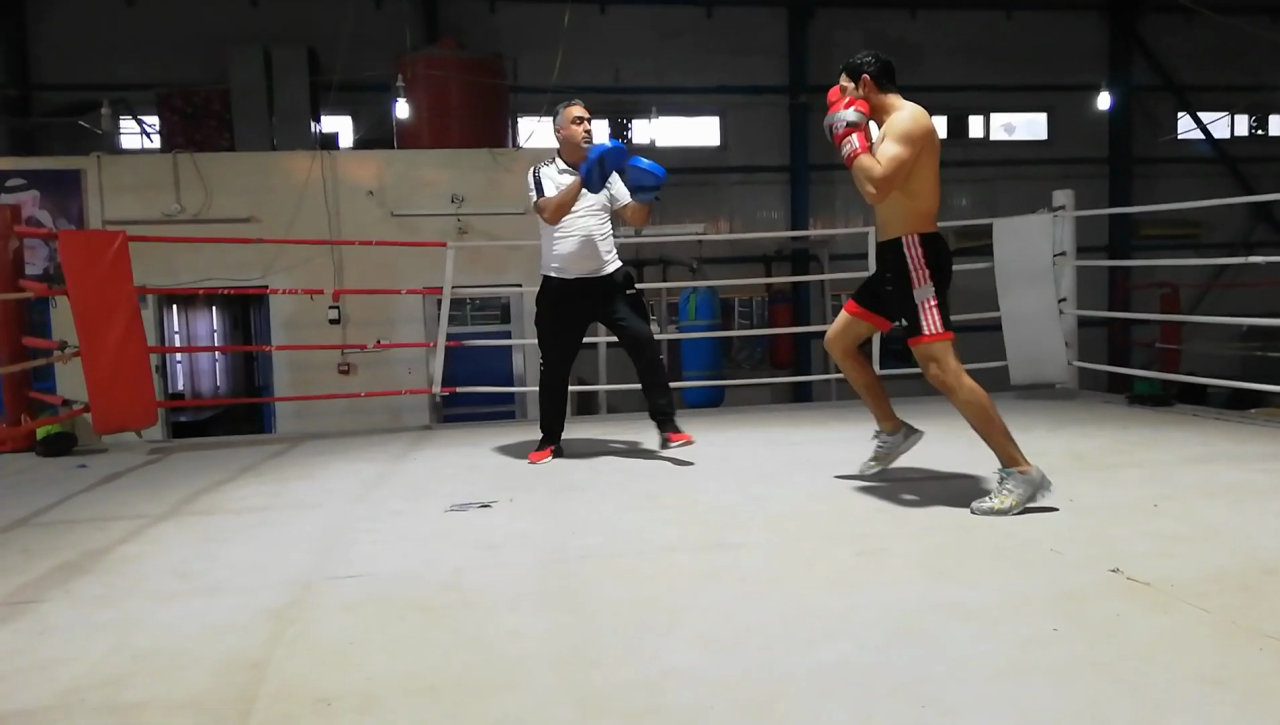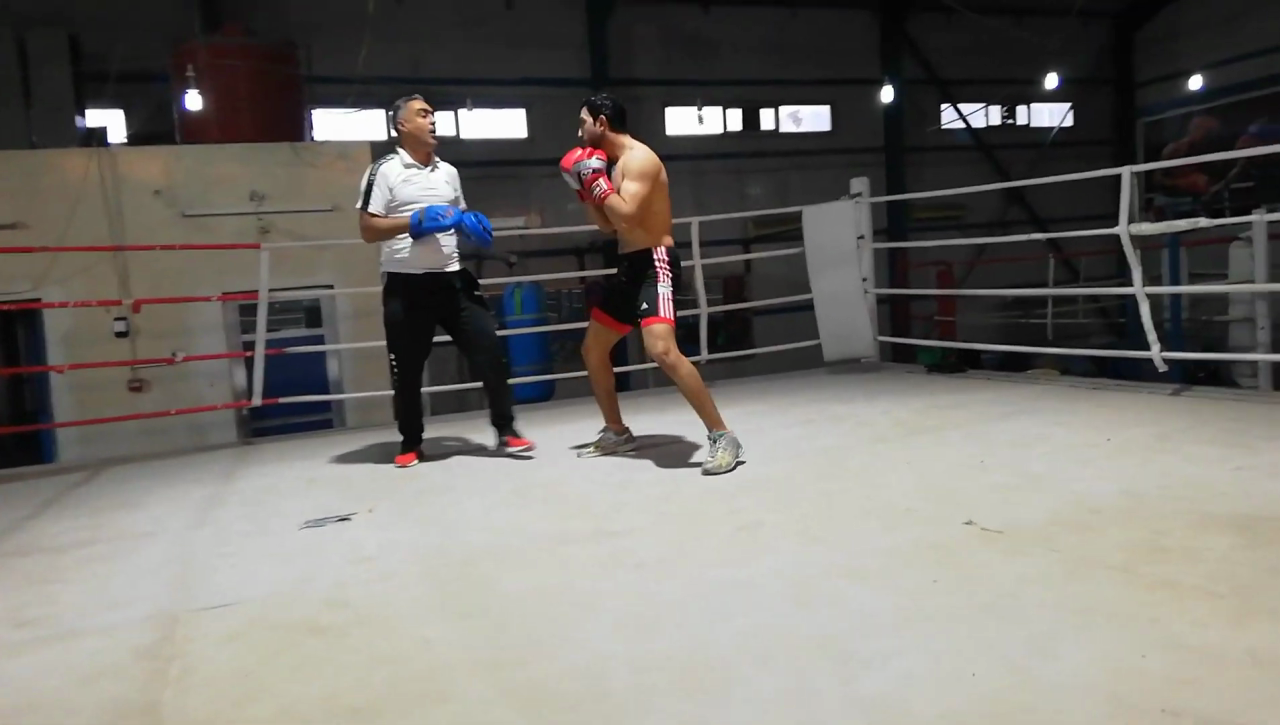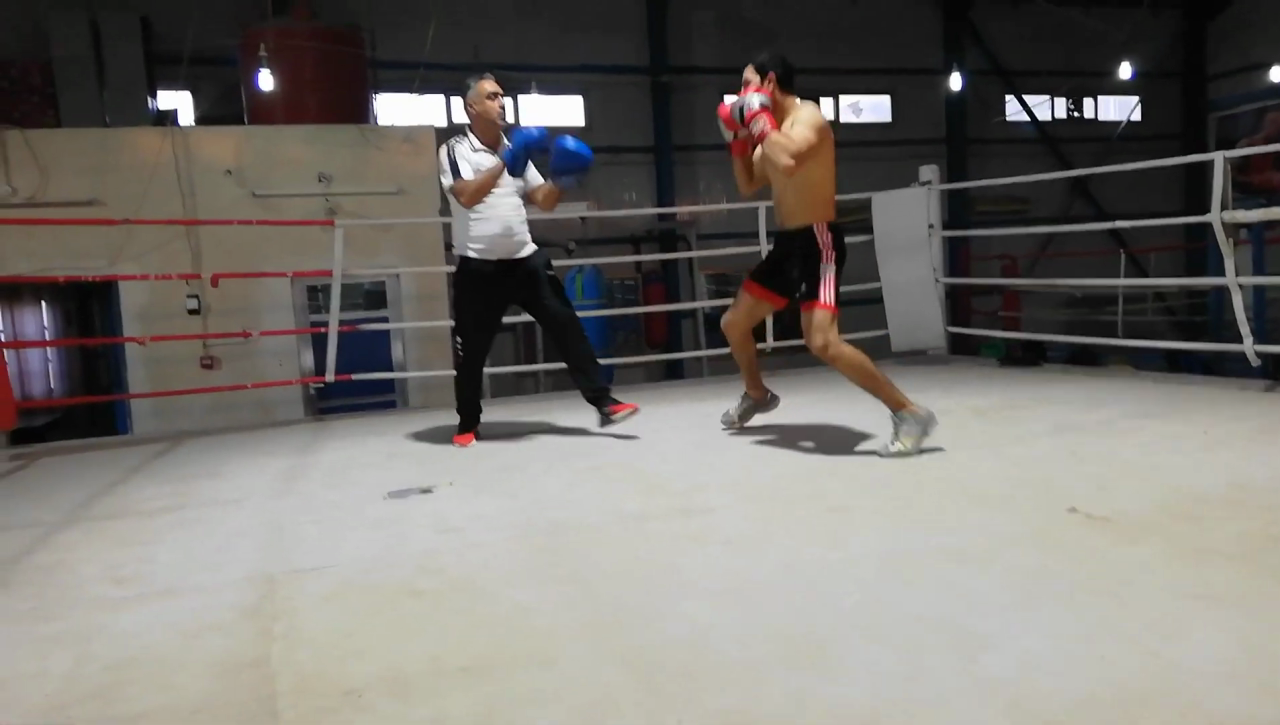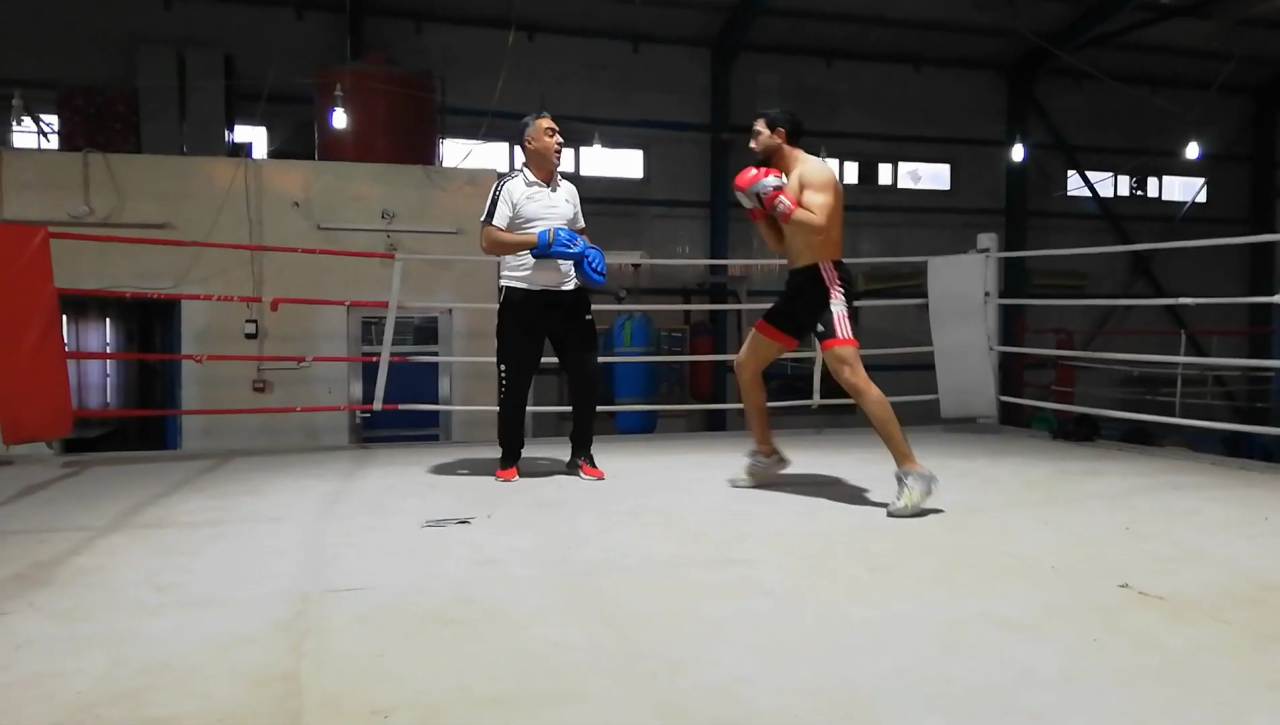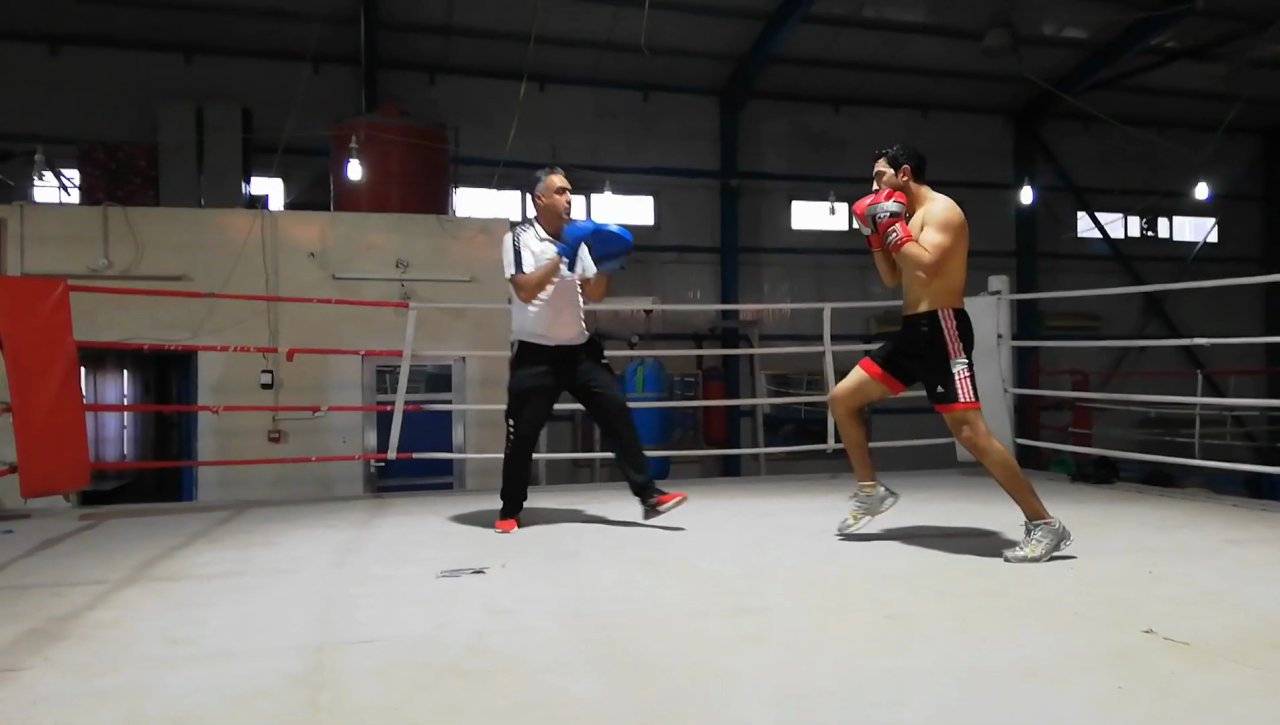
dt=1s
person 1, frame 1
left shoulder: (908, 119)
right shoulder: (890, 126)
left elbow: (877, 187)
right elbow: (874, 192)
left wrist: (851, 133)
right wrist: (853, 140)
left hip: (916, 257)
right hip: (892, 259)
left knee: (940, 370)
right knee: (838, 341)
left ankle: (1021, 470)
right ankle: (893, 429)
person 1, frame 2
left shoulder: (639, 158)
right shoulder: (617, 162)
left elbow: (628, 216)
right elbow: (610, 226)
left wrist: (594, 180)
right wrist: (585, 189)
left hip: (655, 263)
right hip: (631, 268)
left knee: (661, 349)
right knee: (593, 350)
left ankle: (722, 436)
right ankle: (614, 431)
person 1, frame 3
left shoulder: (807, 117)
right shoulder: (774, 126)
left elbow: (786, 162)
right elbow: (748, 185)
left wrist: (757, 120)
right wrist: (734, 135)
left hip: (816, 243)
right hip: (787, 245)
left knee: (823, 343)
right knee: (734, 326)
left ankle: (910, 415)
right ankle: (757, 396)
person 1, frame 4
left shoulder: (814, 171)
right shoulder: (784, 178)
left elbow: (816, 228)
left wrist: (775, 198)
right wrist: (758, 207)
left hip: (825, 282)
right hip: (797, 285)
left knee: (850, 375)
right knee: (746, 365)
left ankle: (914, 474)
right ankle: (766, 454)
person 1, frame 5
left shoulder: (942, 211)
right shoulder: (914, 218)
left elbow: (925, 267)
right elbow: (892, 278)
left wrist: (893, 224)
right wrist: (876, 232)
left hip: (941, 331)
right hip: (910, 331)
left knee: (973, 437)
right knee: (841, 399)
left ankle: (1042, 524)
right ankle: (870, 490)
person 2, frame 1
left shoulder: (606, 170)
right shoulder: (542, 173)
left elbow: (632, 218)
right elbow: (550, 214)
left wrist: (642, 196)
right wrist: (583, 179)
left hip: (609, 278)
right hip: (561, 286)
left knee: (644, 344)
right knee: (554, 368)
left ankle: (667, 426)
right ankle: (550, 440)
person 2, frame 2
left shoulder: (447, 171)
right shoulder: (384, 171)
right elbow: (368, 230)
left wrist: (473, 228)
right wrist: (412, 221)
left hip: (452, 279)
right hip: (405, 284)
left knee: (489, 347)
right knee: (407, 368)
left ankle: (506, 430)
right ankle: (412, 442)
person 2, frame 3
left shoulder: (520, 150)
right shoulder: (454, 150)
left elbow: (544, 202)
right elbow: (466, 197)
left wrist: (566, 176)
right wrist: (505, 162)
left hip: (525, 262)
right hip: (477, 269)
left knee: (567, 328)
right knee: (471, 350)
left ankle: (603, 401)
right ankle: (467, 423)
person 2, frame 4
left shoulder: (568, 190)
right shoulder: (509, 187)
left elbow: (580, 234)
right elbow: (489, 241)
left wrist: (588, 252)
right wrist: (537, 240)
left hip: (569, 297)
right hip: (522, 298)
left knee: (585, 374)
right knee: (516, 381)
left ankle: (582, 455)
right ankle: (509, 458)
person 2, frame 5
left shoulder: (577, 240)
right shoulder: (518, 240)
left elbow: (593, 292)
right elbow: (525, 290)
left wrist: (608, 268)
right wrist: (562, 254)
left hip: (578, 349)
right hip: (534, 353)
left knee: (616, 412)
right knee: (522, 434)
left ankle: (648, 493)
right ankle: (509, 510)
